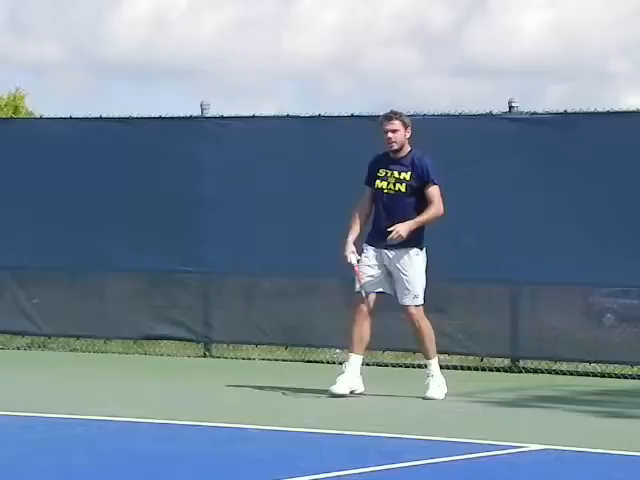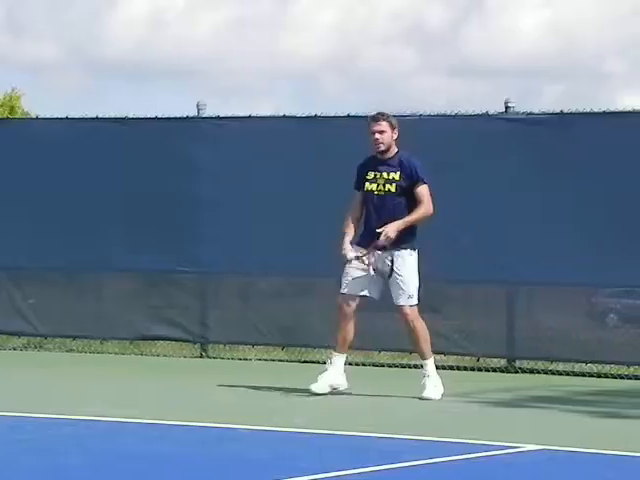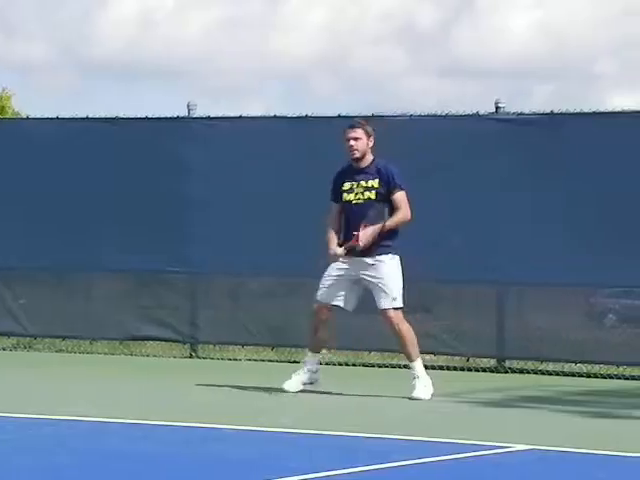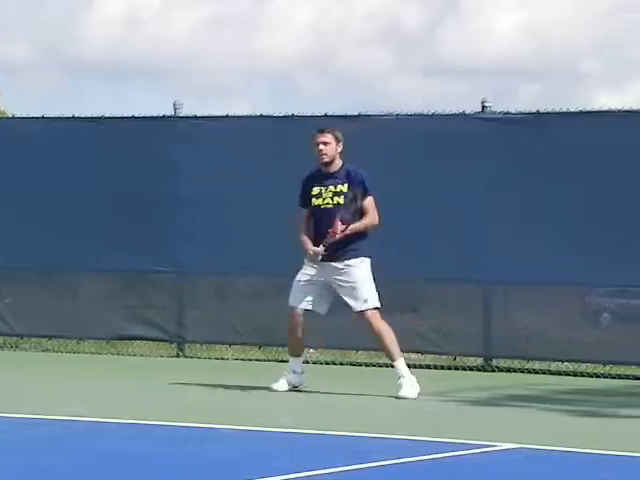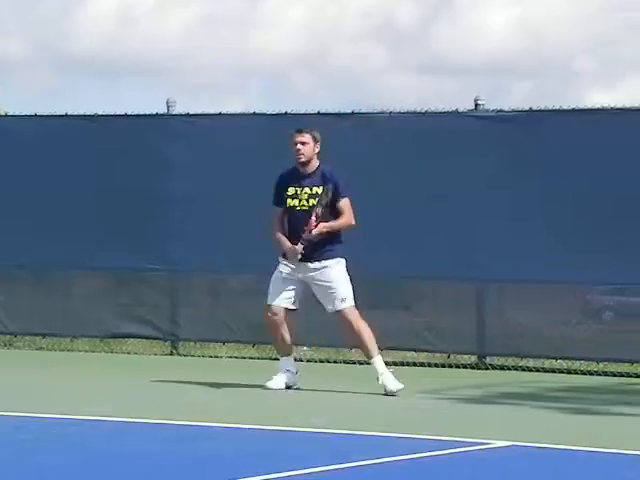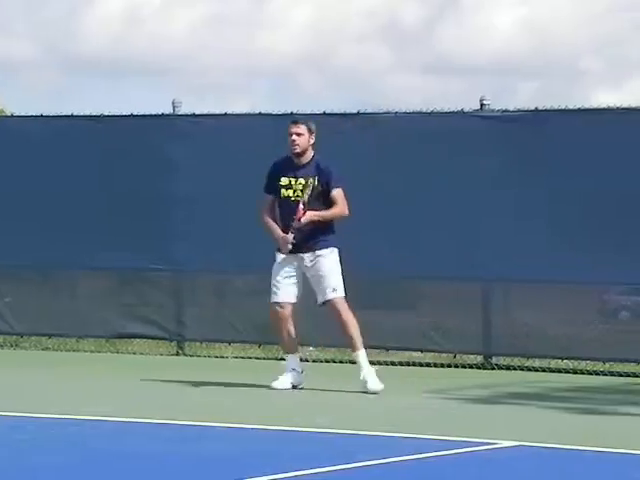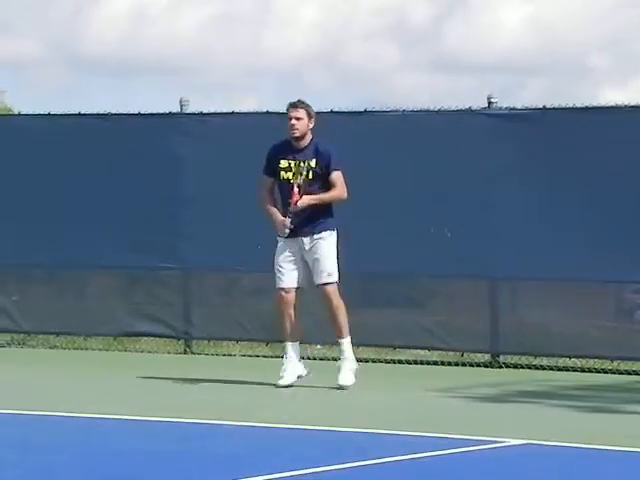
dt=0.1s
person 1, frame 1
left shoulder: (421, 164)
right shoulder: (376, 164)
left elbow: (438, 208)
right elbow: (365, 204)
left wrist: (410, 225)
right wrist: (351, 237)
left hip: (408, 249)
right hip: (375, 247)
left knee: (414, 312)
right knee: (363, 306)
left ankle: (435, 375)
right ankle: (352, 374)
person 1, frame 2
left shoulder: (409, 164)
right shoulder: (365, 167)
left elbow: (427, 207)
left wrist: (398, 225)
right wrist: (347, 240)
left hip: (400, 250)
right hip: (366, 249)
left knee: (408, 312)
right knee: (347, 305)
left ankle: (431, 375)
right ankle: (335, 372)
person 1, frame 3
left shoulder: (386, 172)
right shoulder: (341, 176)
left elbow: (404, 213)
left wrist: (375, 230)
right wrist: (333, 243)
left hip: (381, 256)
right hip: (346, 257)
left knee: (394, 315)
right knee: (321, 311)
left ankle: (421, 377)
right ankle: (309, 370)
person 1, frame 4
left shoulder: (355, 177)
right shoulder: (309, 181)
left elbow: (372, 218)
right elbow: (304, 223)
left wrist: (347, 229)
right wrist: (308, 247)
left hip: (351, 260)
right hip: (319, 262)
left knee: (371, 317)
right knee: (295, 315)
left ankle: (405, 375)
right ankle: (295, 372)
person 1, frame 5
left shoulder: (330, 178)
right shoulder: (284, 180)
left elbow: (349, 219)
right elbow: (277, 223)
left wrist: (324, 228)
right wrist: (286, 245)
left hip: (328, 259)
right hip: (293, 261)
left knee: (350, 315)
right knee: (274, 313)
left ankle: (383, 372)
right ankle: (288, 370)
person 1, frame 6
left shoulder: (323, 169)
right shoulder: (277, 169)
left elbow: (342, 209)
right elbow: (267, 211)
left wrist: (313, 216)
right wrist: (278, 234)
left hip: (321, 249)
right hip: (289, 252)
left knee: (339, 306)
right knee: (280, 310)
left ankle: (365, 368)
right ankle: (293, 368)
person 1, frame 7
left shoulder: (323, 152)
right shoulder: (276, 152)
left elbow: (341, 193)
right elbow: (267, 193)
left wrist: (310, 200)
right wrist: (277, 218)
left hip: (320, 232)
right hip: (289, 235)
left knee: (330, 292)
right knee: (285, 296)
left ankle: (348, 358)
right ankle: (293, 362)
